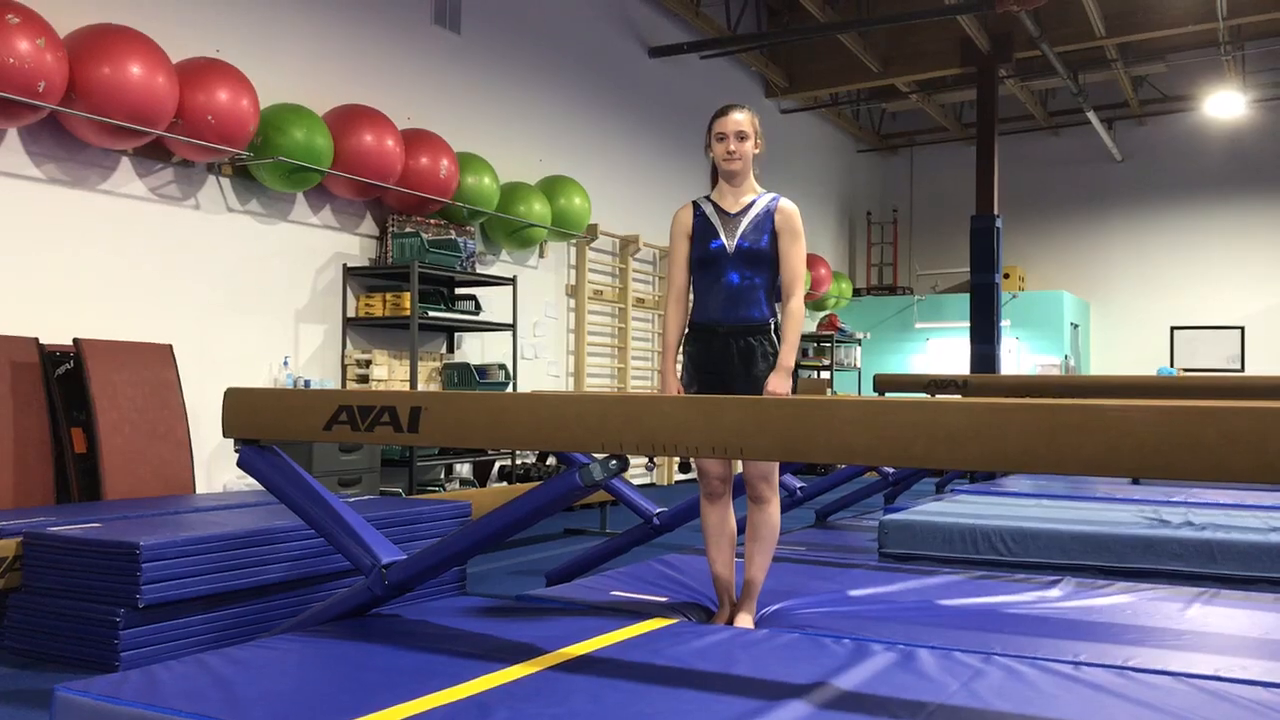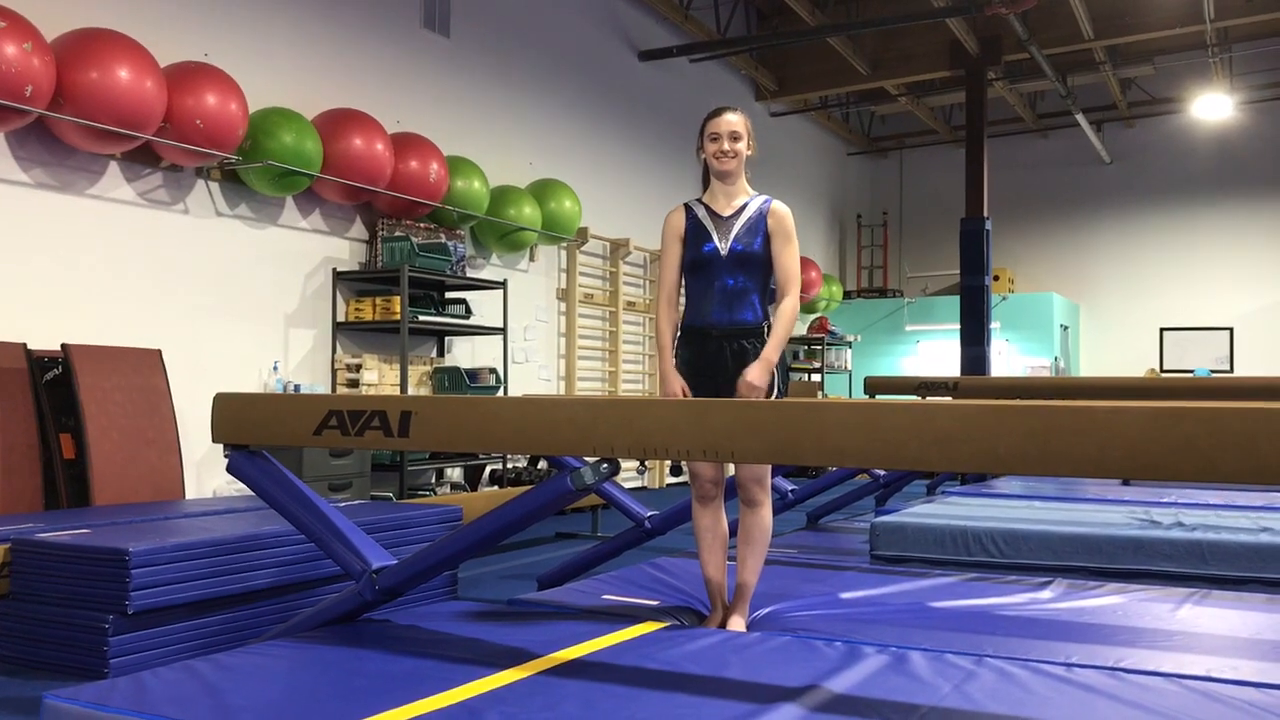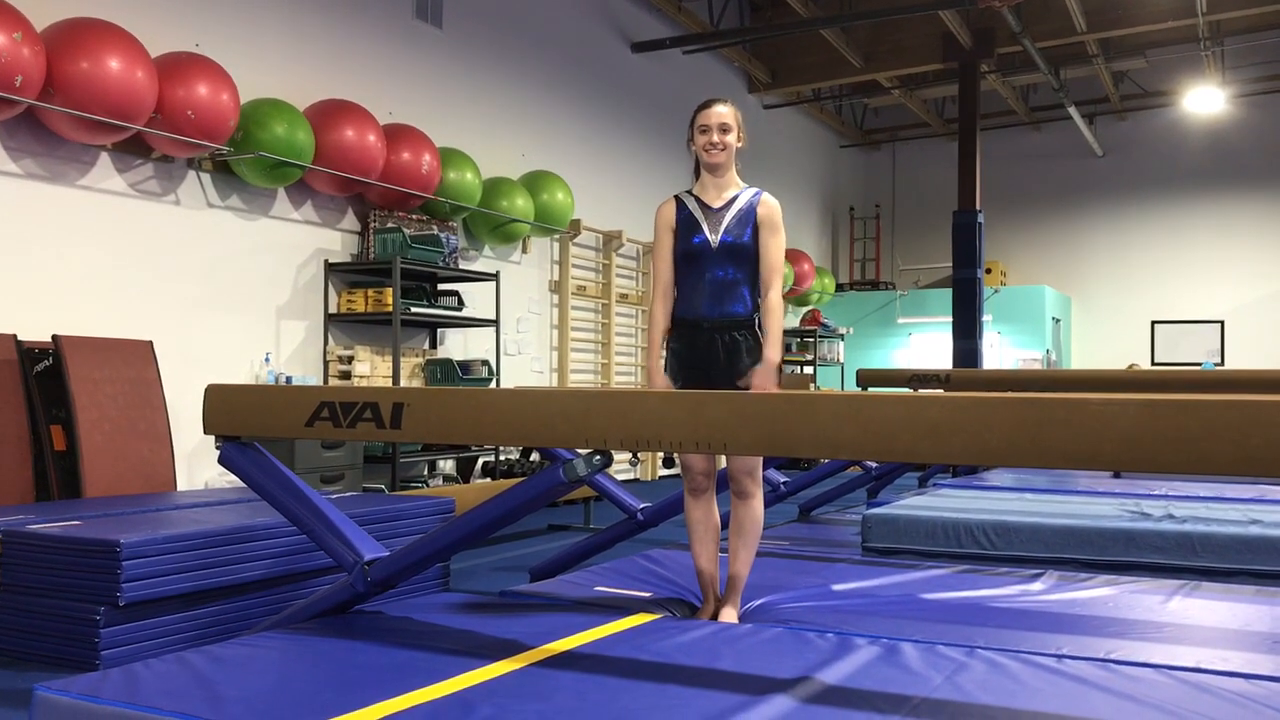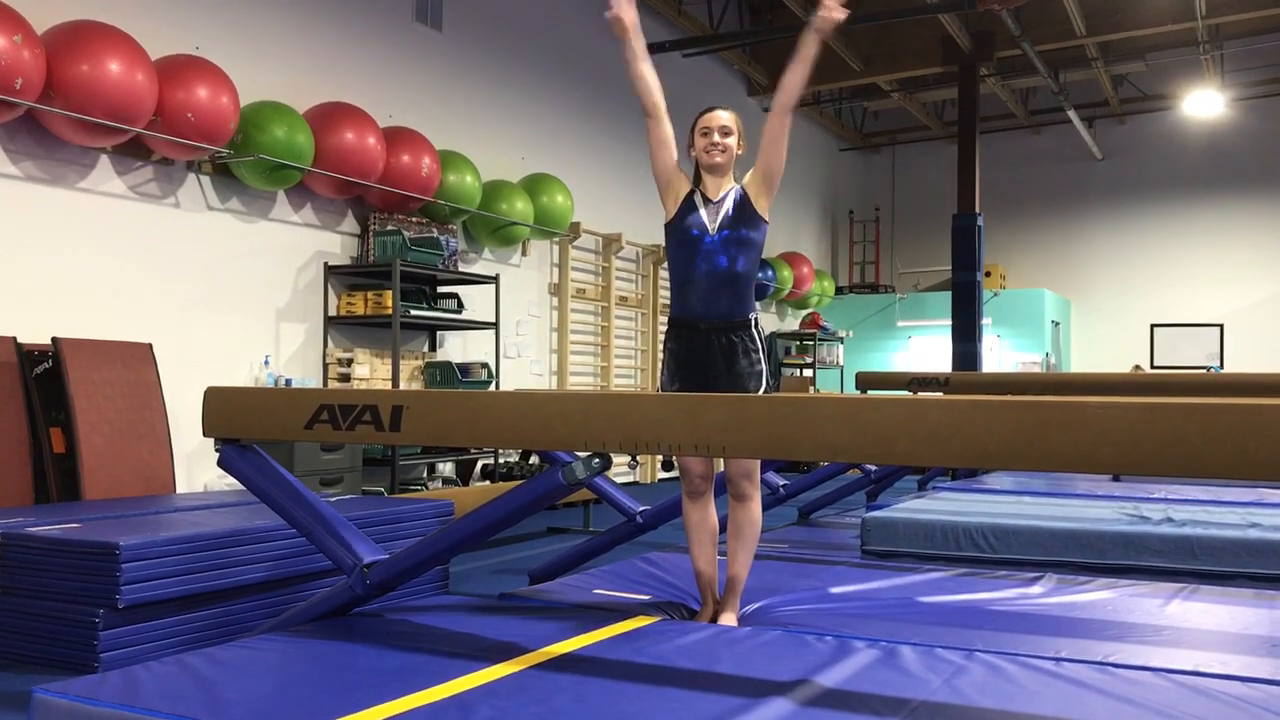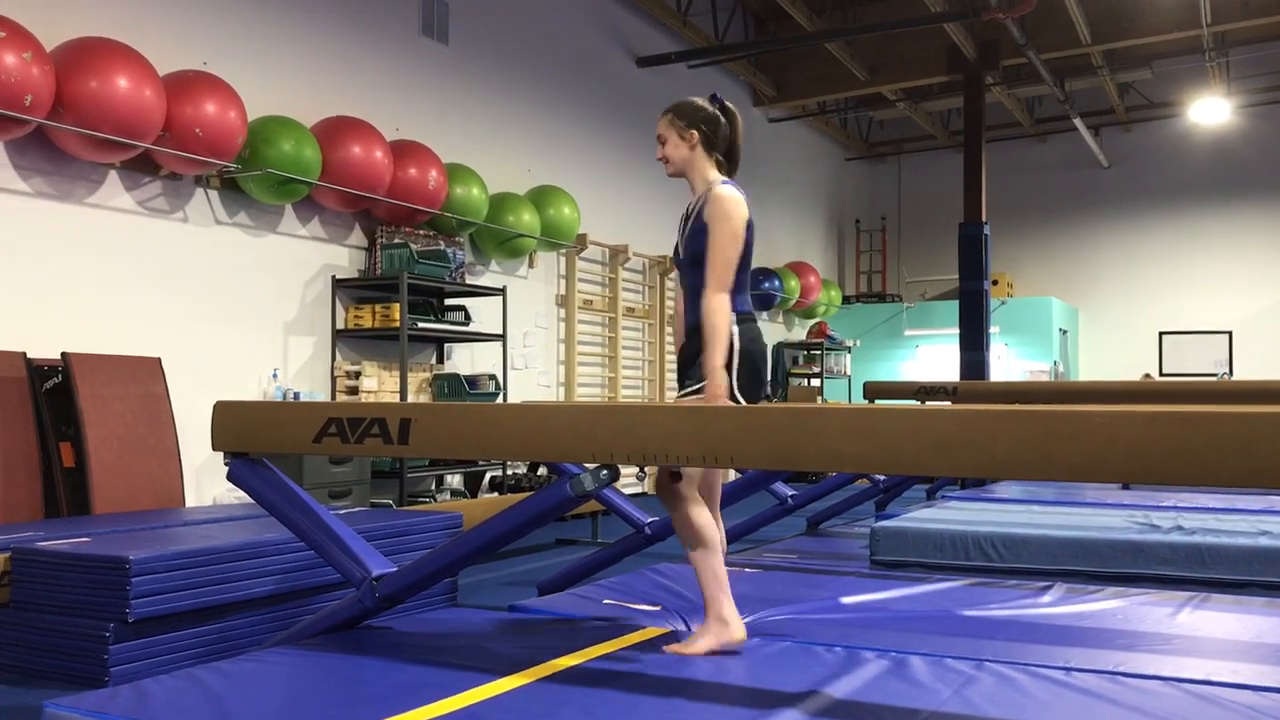
dt=1s
person 1, frame 1
left shoulder: (781, 212)
right shoulder: (689, 216)
left elbow: (794, 296)
right elbow: (676, 297)
left wrist: (784, 368)
right wrist: (668, 368)
left hip: (759, 350)
right hip: (704, 353)
left knee: (761, 484)
right knee: (712, 483)
left ankle: (748, 604)
right ankle: (723, 601)
person 1, frame 2
left shoulder: (773, 214)
right shoulder: (681, 219)
left elbow: (789, 296)
right elbow: (666, 300)
left wrist: (766, 362)
right wrist: (668, 369)
left hip: (751, 354)
right hip: (697, 355)
left knee: (753, 486)
right knee: (704, 485)
left ankle: (740, 607)
right ankle: (716, 605)
person 1, frame 3
left shoulder: (763, 207)
right shoulder: (672, 210)
left elbow: (772, 290)
right elbow: (662, 292)
left wrist: (770, 360)
right wrist: (654, 364)
left hip: (742, 345)
right hip: (688, 347)
left knee: (745, 478)
right knee: (697, 478)
left ankle: (733, 599)
right ankle: (708, 596)
person 1, frame 4
left shoulder: (755, 195)
right shoulder: (676, 195)
left elbow: (782, 113)
right elbow: (655, 113)
left hip: (740, 346)
right hip: (684, 346)
left knee: (742, 483)
right knee: (695, 482)
left ankle: (731, 603)
right ankle: (706, 600)
person 1, frame 5
left shoulder: (725, 198)
right shoulder: (694, 209)
left elbow: (716, 293)
left wrist: (715, 370)
right wrist: (690, 371)
left hip: (726, 355)
right hip: (700, 355)
left knee: (675, 481)
right knee: (698, 492)
left ankle: (723, 617)
right ankle: (716, 616)
